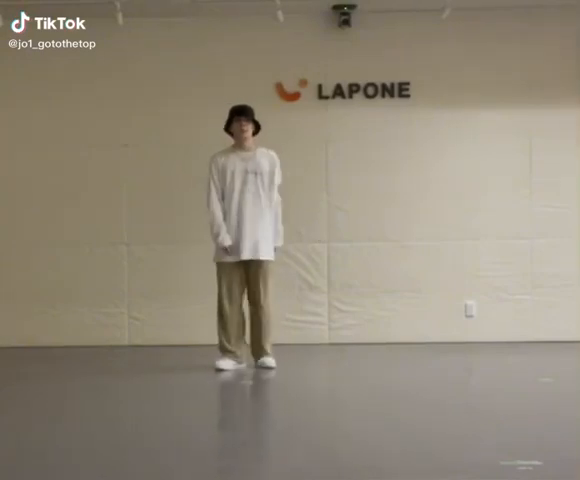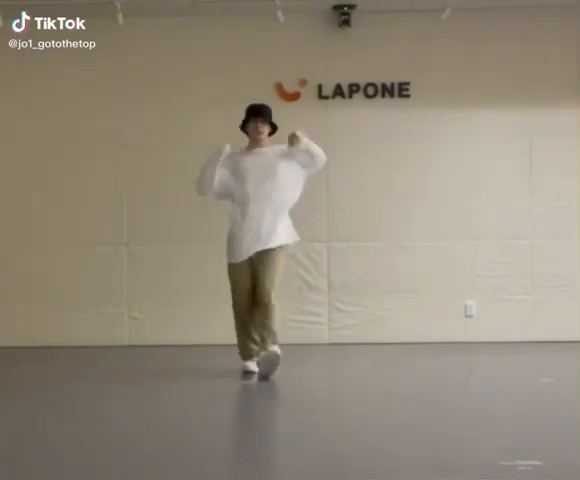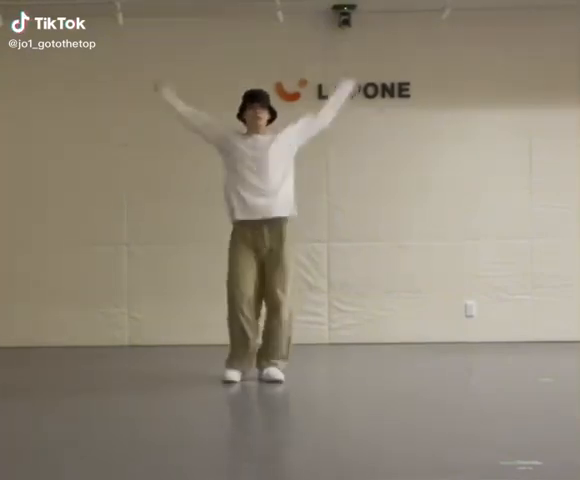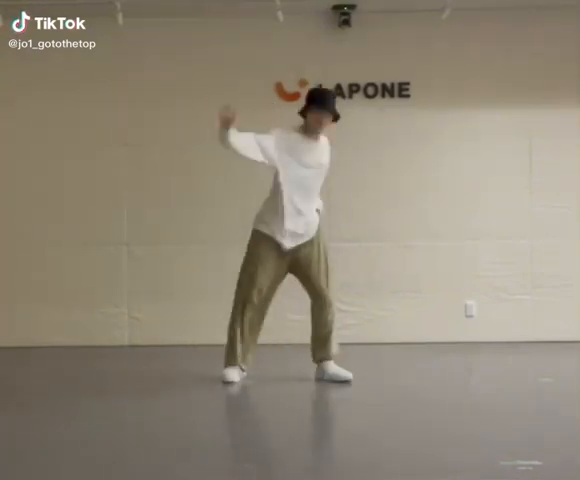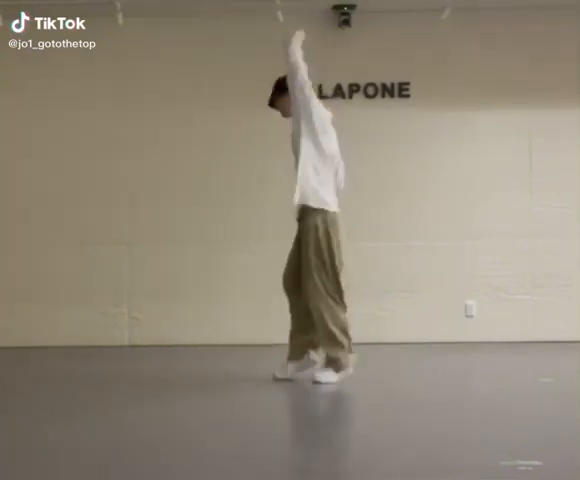
dt=1s
person 1, frame 1
left shoulder: (270, 158)
right shoulder: (219, 161)
left elbow: (274, 200)
right elbow: (214, 202)
left wrist: (277, 235)
right wrist: (222, 236)
left hip: (261, 241)
right hip: (229, 242)
left knee: (261, 301)
right knee: (229, 301)
left ankle: (263, 352)
right ankle: (232, 354)
person 1, frame 2
left shoulder: (285, 154)
right shoulder: (233, 160)
left elbow: (318, 160)
right elbow: (204, 188)
left wrist: (302, 142)
right wrist: (221, 156)
left hip: (272, 239)
right hip: (240, 242)
left knee: (266, 297)
right knee: (243, 303)
left ankle: (267, 348)
right ankle: (251, 354)
person 1, frame 3
left shoulder: (287, 138)
right shoulder: (230, 141)
left elbow: (319, 118)
right elbow: (197, 119)
left wrist: (342, 91)
right wrist: (169, 96)
left hip: (276, 227)
right hip: (244, 228)
left knee: (278, 298)
right knee: (241, 298)
left ankle: (272, 362)
right ankle: (239, 362)
person 1, frame 4
left shoulder: (325, 144)
right shoulder: (283, 140)
right elbow: (249, 143)
right wrist: (228, 130)
left hip: (307, 232)
right hip: (270, 233)
left knee: (322, 296)
right knee: (250, 298)
left ankle: (325, 363)
right ankle: (236, 362)
person 1, frame 5
left shoulder: (315, 113)
right shoulder: (313, 122)
left elbow: (298, 81)
right elbow: (338, 175)
left wrist: (294, 48)
left hip: (319, 212)
right hip: (312, 211)
left knee: (323, 289)
right knee: (296, 284)
left ankle: (340, 359)
right ankle: (303, 354)
